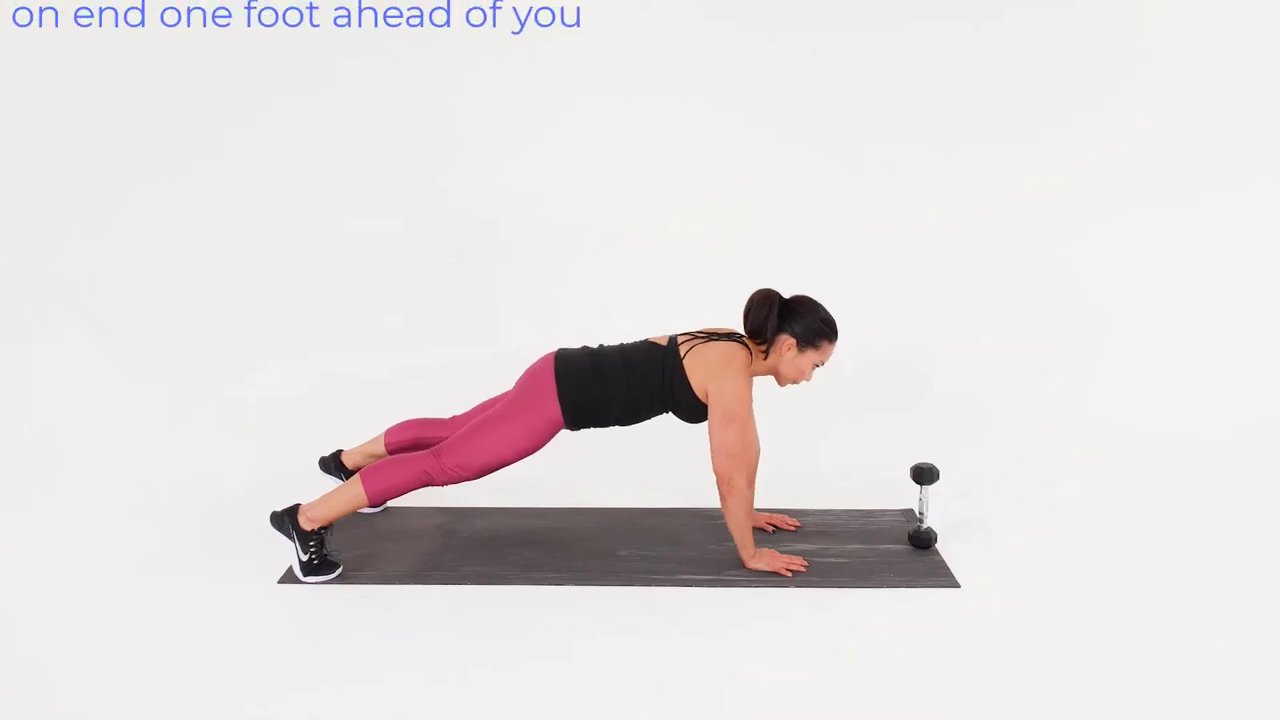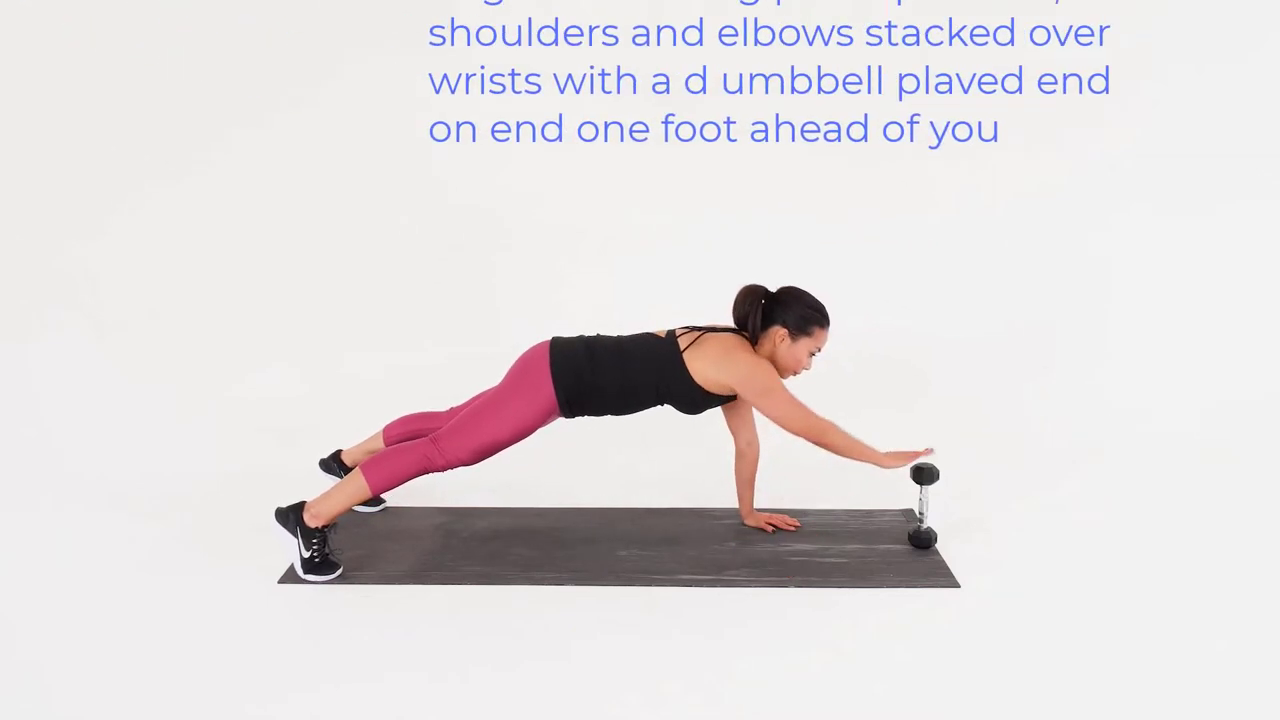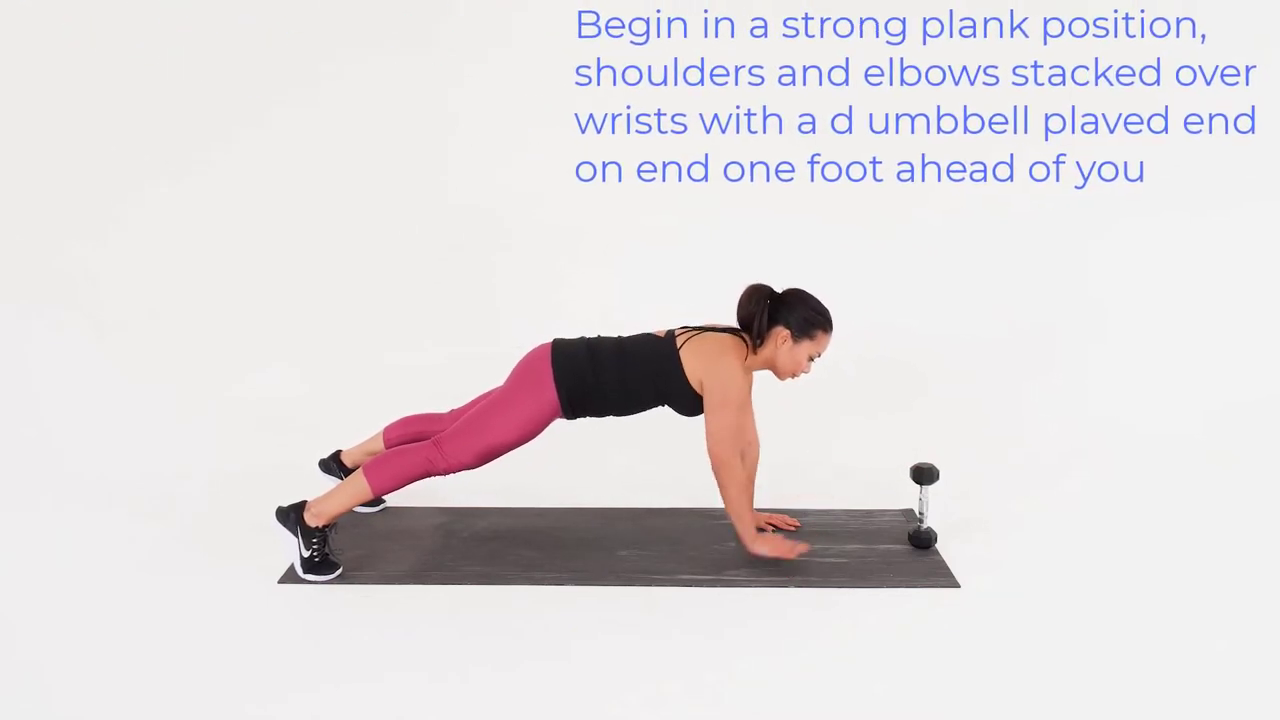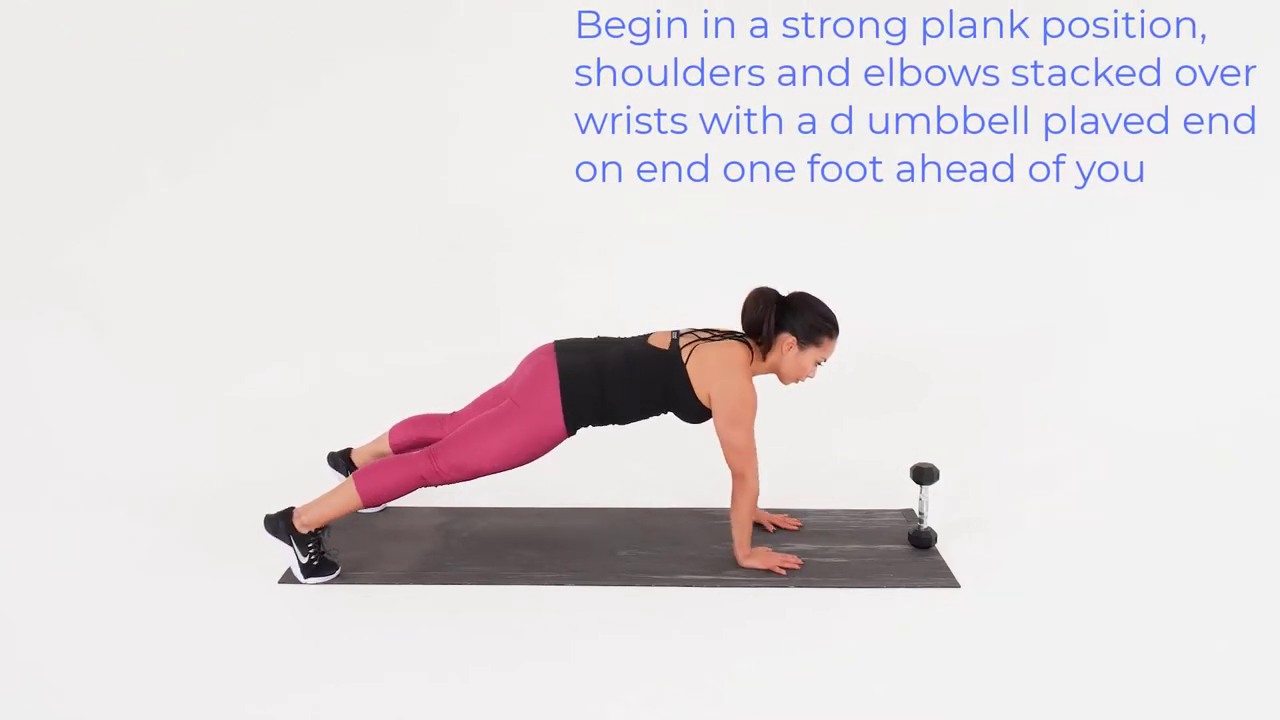
dt=0.4s
person 1, frame 1
left shoulder: (734, 348)
right shoulder: (732, 374)
left elbow: (746, 445)
right elbow: (730, 475)
left wrist: (750, 512)
right wrist: (750, 554)
left hip: (558, 378)
right hip: (559, 396)
left knee: (453, 430)
right knee: (445, 462)
left ankle: (348, 461)
right ankle: (306, 519)
person 1, frame 2
left shoulder: (734, 350)
right shoulder: (738, 362)
left elbow: (745, 438)
right elbow: (810, 428)
left wrist: (748, 511)
right wrist: (880, 457)
left hip: (563, 371)
right hip: (555, 377)
left knee: (447, 423)
right knee: (443, 448)
left ankle: (348, 459)
right ankle: (310, 517)
person 1, frame 3
left shoulder: (734, 350)
right shoulder: (729, 365)
left elbow: (746, 442)
right elbow: (727, 462)
left wrist: (748, 510)
right wrist: (751, 536)
left hip: (560, 371)
right hip: (555, 380)
left knee: (451, 426)
right knee: (444, 452)
left ankle: (347, 460)
right ankle: (312, 517)
person 1, frame 4
left shoulder: (733, 348)
right shoulder: (735, 379)
left elbow: (741, 444)
right elbow: (744, 472)
left wrist: (753, 510)
right wrist: (745, 551)
left hip: (554, 366)
right hip: (557, 402)
left knee: (453, 427)
right knee: (440, 463)
left ankle: (356, 458)
right ankle: (299, 522)
